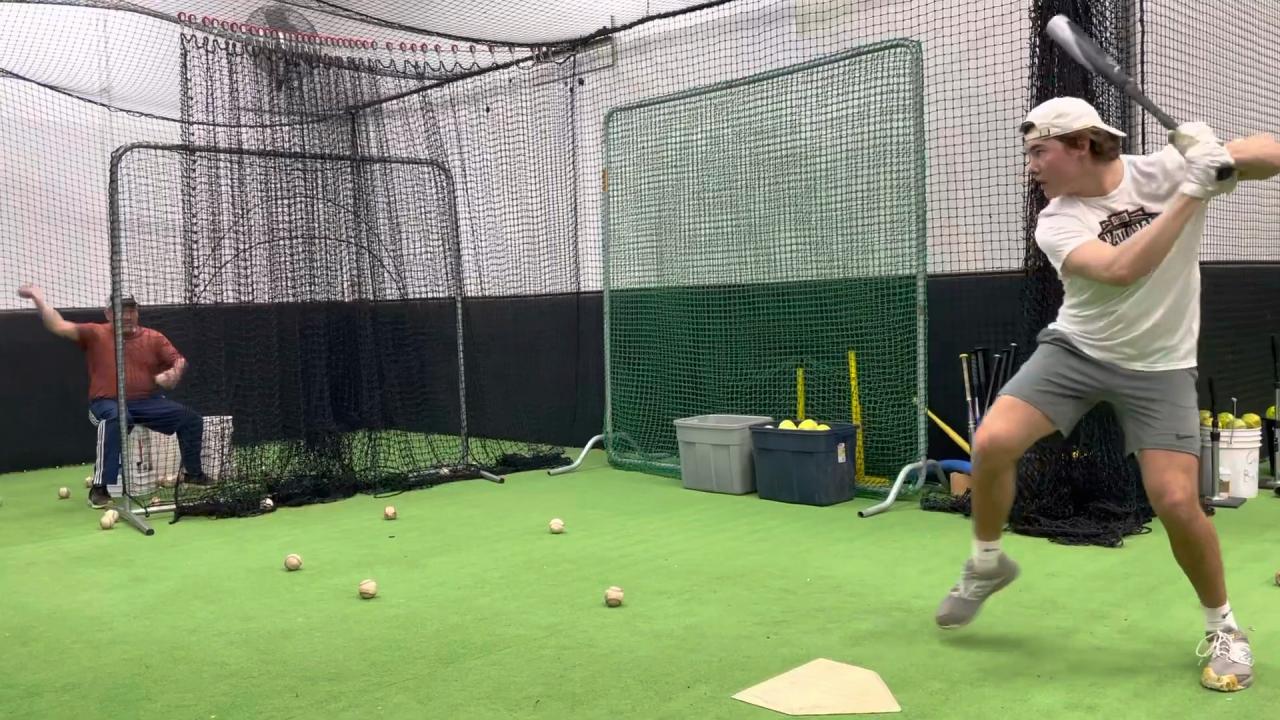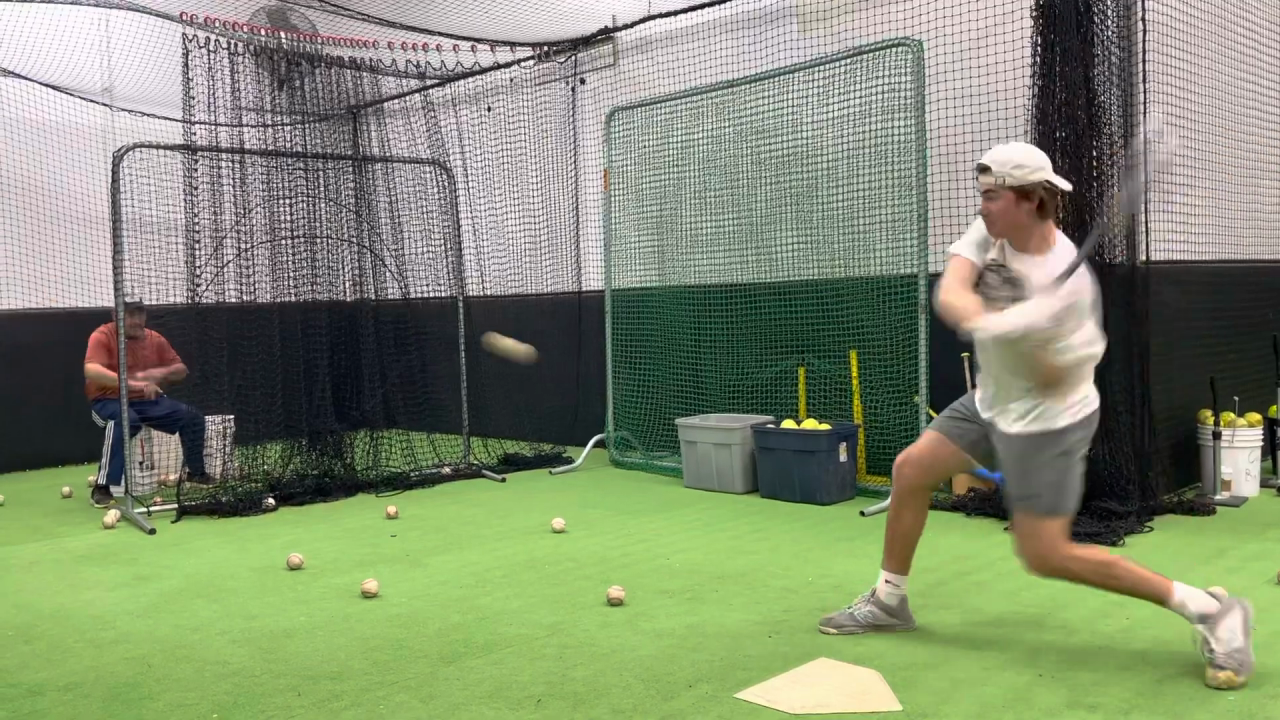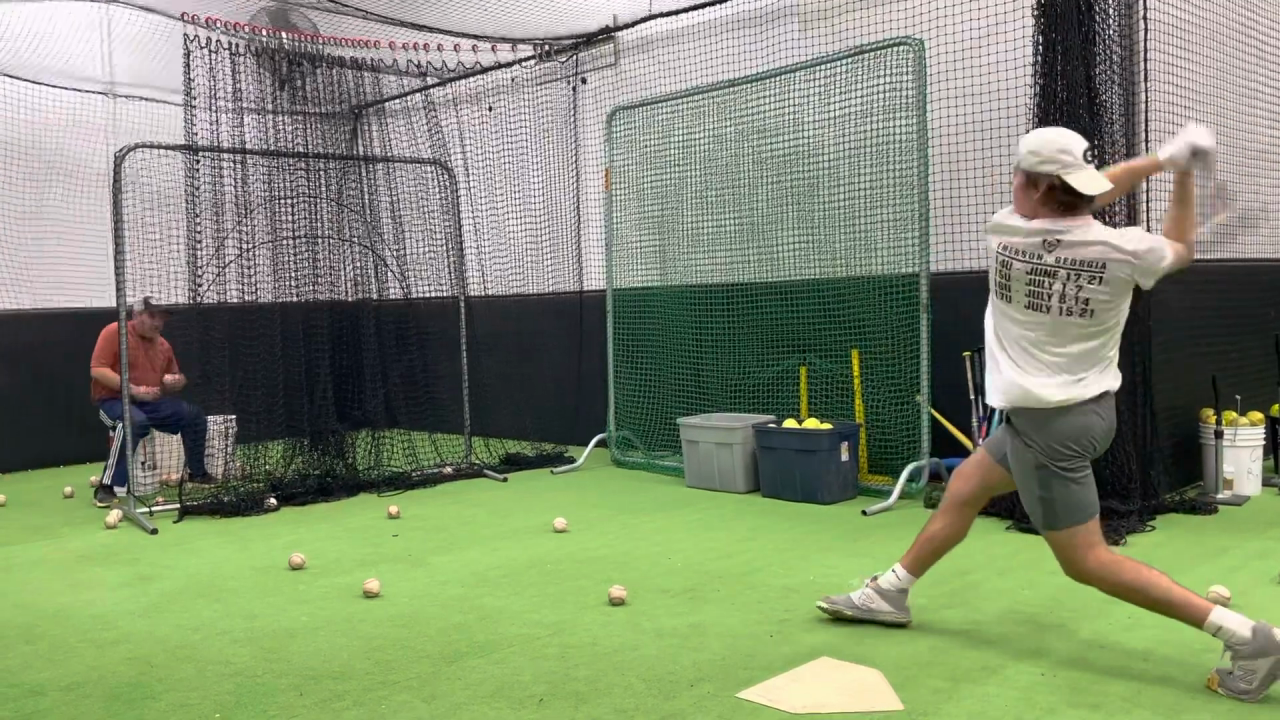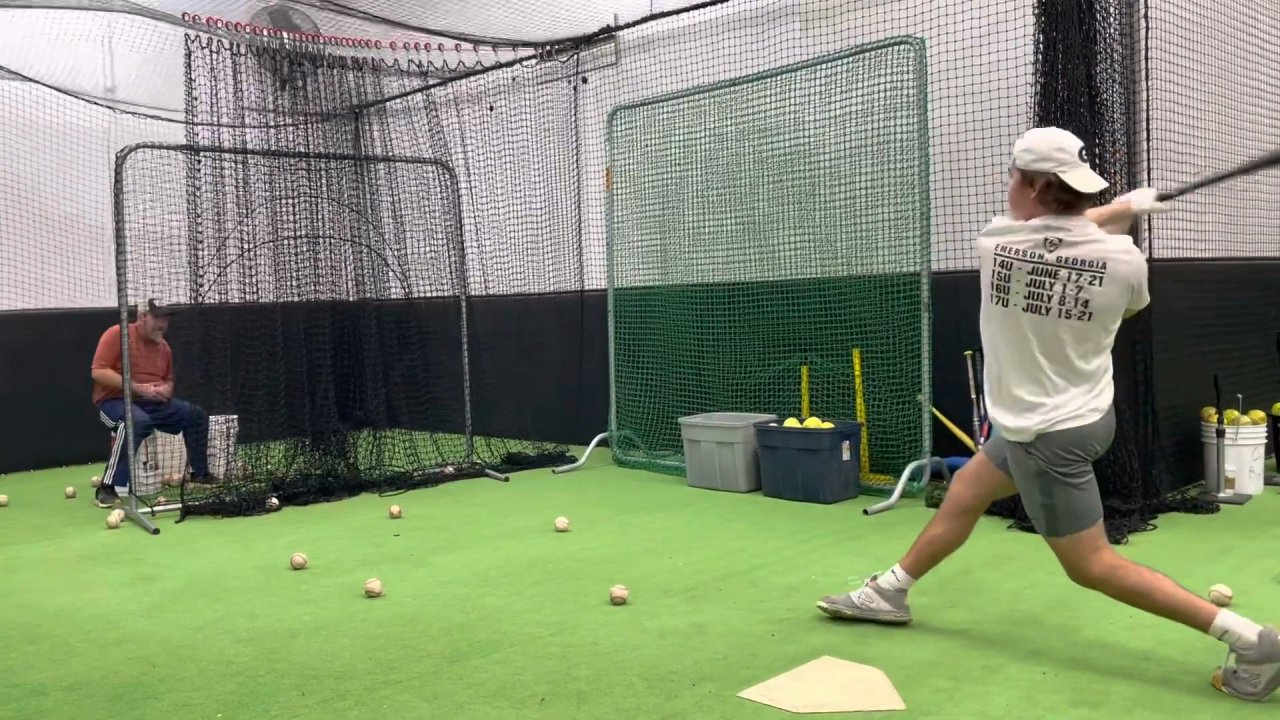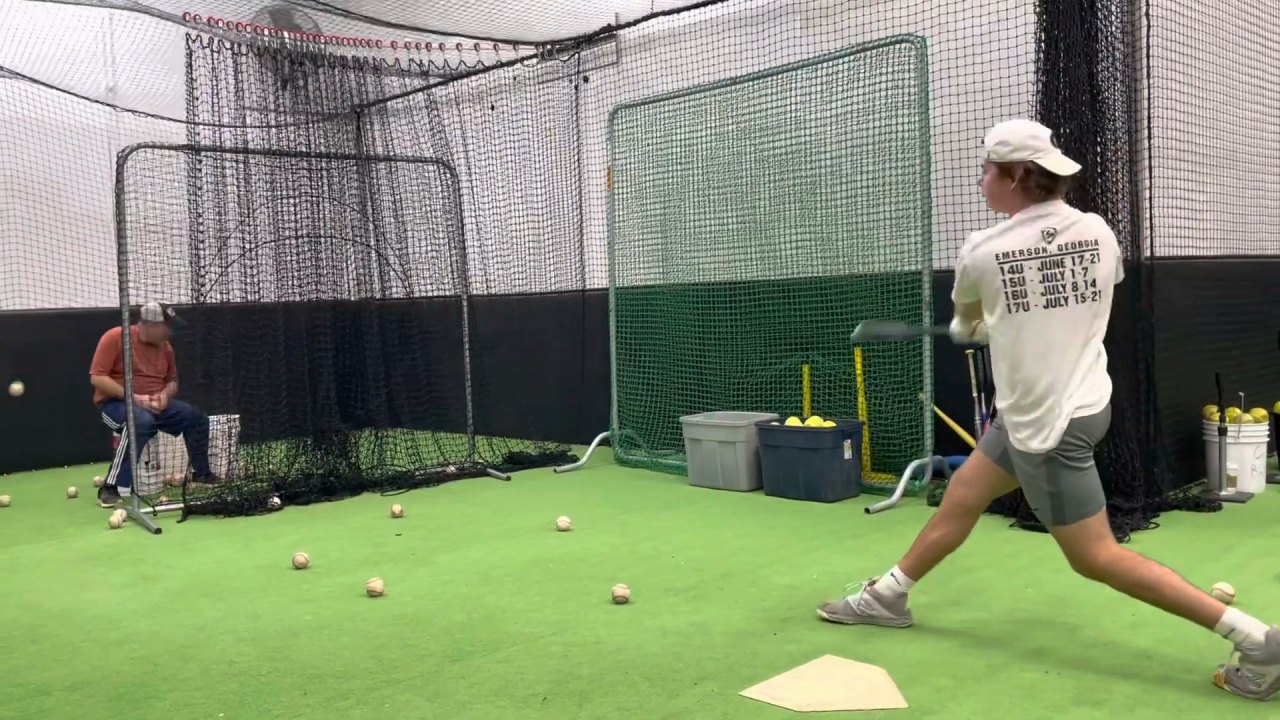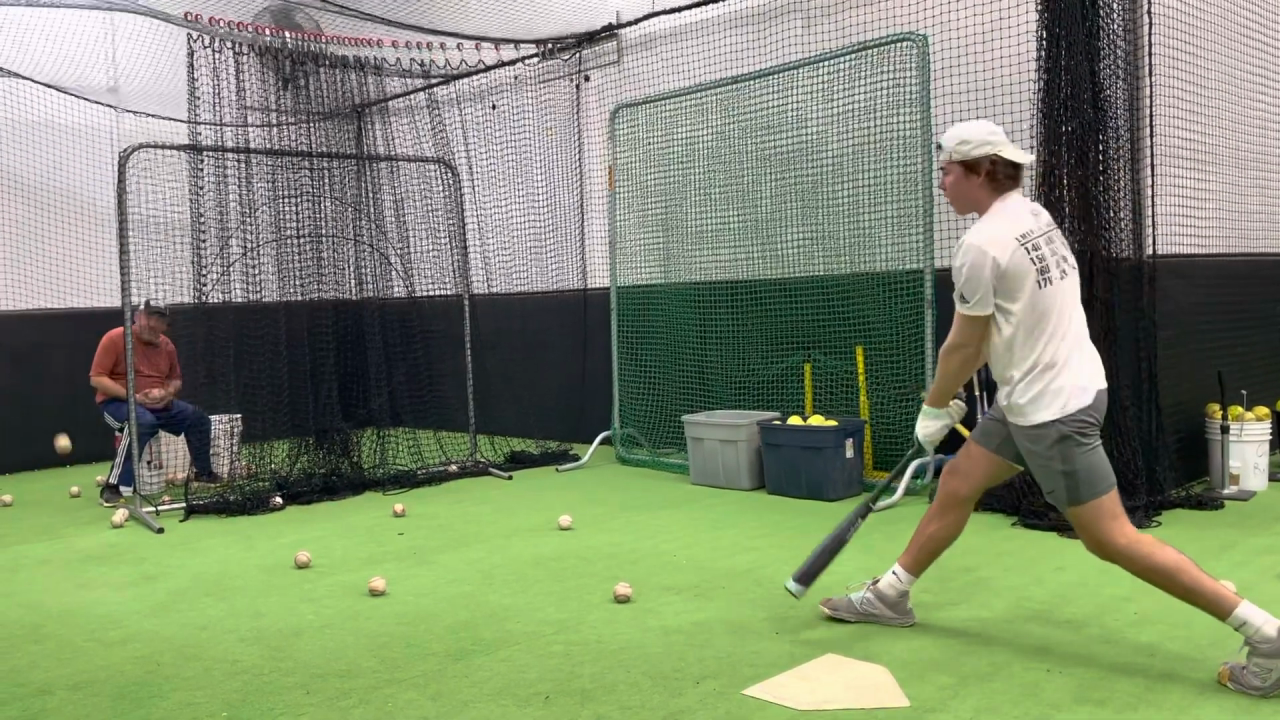
dt=0.4s
person 1, frame 1
left shoulder: (1166, 169)
right shoulder: (1055, 222)
right elbow: (1120, 268)
left wrist: (1216, 156)
right wrist: (1189, 192)
left hip: (1159, 364)
right hip: (1075, 349)
left knee: (1176, 502)
right knee: (991, 445)
left ankle: (1223, 628)
right ankle: (986, 563)
person 1, frame 2
left shoulder: (1069, 285)
right shoulder: (988, 236)
left elbow: (1053, 386)
right elbow: (950, 294)
left wrist: (1027, 343)
right wrist: (991, 323)
left hip: (1046, 421)
right hip: (994, 399)
left knee: (1046, 555)
right knee: (909, 471)
left ankle: (1210, 611)
right ankle: (888, 600)
person 1, frame 3
left shoulder: (1007, 230)
right shoulder: (1124, 250)
left elbow: (1099, 191)
right elbow: (1179, 251)
left wrist: (1162, 158)
right wrist: (1183, 171)
left hip: (1047, 420)
right hip: (1082, 408)
left knee: (1086, 561)
right knee: (962, 491)
right ankle: (889, 592)
person 1, frame 4
left shoulder: (994, 241)
right shoulder: (1122, 257)
left wrist: (1120, 207)
right wrist: (1127, 212)
left hip: (1048, 431)
right hip: (1078, 414)
left knee: (1091, 565)
right knee: (963, 495)
right ankle: (887, 591)
person 1, frame 5
left shoulder: (982, 252)
right shoulder: (1097, 231)
left elbow: (965, 314)
left wrist: (966, 327)
left hip: (1048, 423)
right hip: (1047, 407)
left knee: (1095, 557)
right knee: (962, 495)
right ankle: (888, 595)
person 1, frame 6
left shoulder: (981, 244)
right shoulder: (1033, 216)
left elbow: (963, 345)
left wrist: (933, 408)
right wrist: (956, 392)
left hip: (1055, 407)
right hip: (1027, 396)
left knee: (1113, 540)
right knee: (954, 486)
right ankle: (890, 594)
person 2, frame 1
left shoulder: (152, 338)
right shoulder: (95, 333)
left elbow: (178, 359)
right elbow: (61, 328)
left wrist: (175, 372)
right wrist: (39, 299)
left hip: (146, 402)
right hip: (107, 403)
left knee: (190, 419)
right knee: (115, 418)
left ankle: (193, 473)
right ankle: (100, 486)
person 2, frame 2
left shoulder: (155, 339)
right shoulder: (102, 336)
left elbow: (181, 370)
right elbow: (91, 370)
left wrist: (160, 373)
right wrist: (132, 383)
left hip: (148, 402)
right hip: (109, 402)
left knee: (192, 417)
left ankle: (196, 473)
right ankle: (104, 486)
person 2, frame 3
left shoulder: (162, 345)
right shoulder: (114, 332)
left elbow: (176, 377)
right elbow: (97, 370)
left wrist: (178, 381)
right wrist: (133, 390)
left hip: (153, 401)
right hip: (115, 400)
left knee: (195, 416)
right knee: (135, 422)
left ankle: (197, 474)
right ankle: (108, 487)
person 2, frame 4
left shoulder: (163, 347)
right shoulder: (117, 334)
left elbow: (168, 382)
right elbow: (98, 372)
left wrist: (166, 389)
right wrist: (138, 387)
left hip: (152, 403)
right hip: (115, 400)
left knee: (196, 415)
right knee: (137, 421)
left ankle: (200, 473)
right ankle: (109, 487)
person 2, frame 5
left shoulder: (165, 347)
right shoulder: (115, 337)
left elbow: (172, 380)
right elbow: (97, 377)
left wrist: (164, 395)
right wrist: (134, 398)
left hip: (154, 404)
right hip: (115, 401)
left knee: (196, 417)
right knee: (142, 422)
left ankle: (201, 473)
right ankle: (111, 487)
person 2, frame 6
left shoulder: (166, 345)
right shoulder: (115, 338)
left elbow: (176, 378)
right elbow: (97, 379)
left wrist: (170, 390)
right wrist: (134, 397)
left hip: (157, 403)
right hip: (118, 401)
left knee: (198, 418)
right knee: (143, 422)
left ankle: (203, 473)
right ankle: (114, 487)
